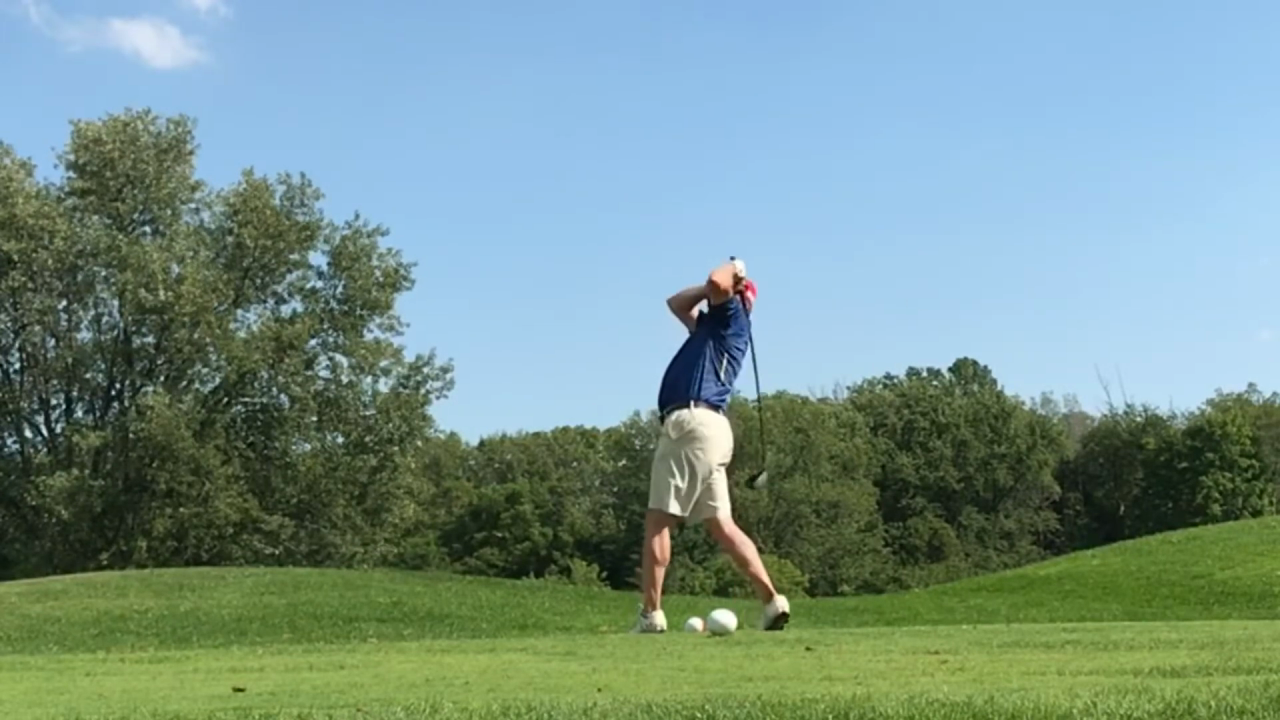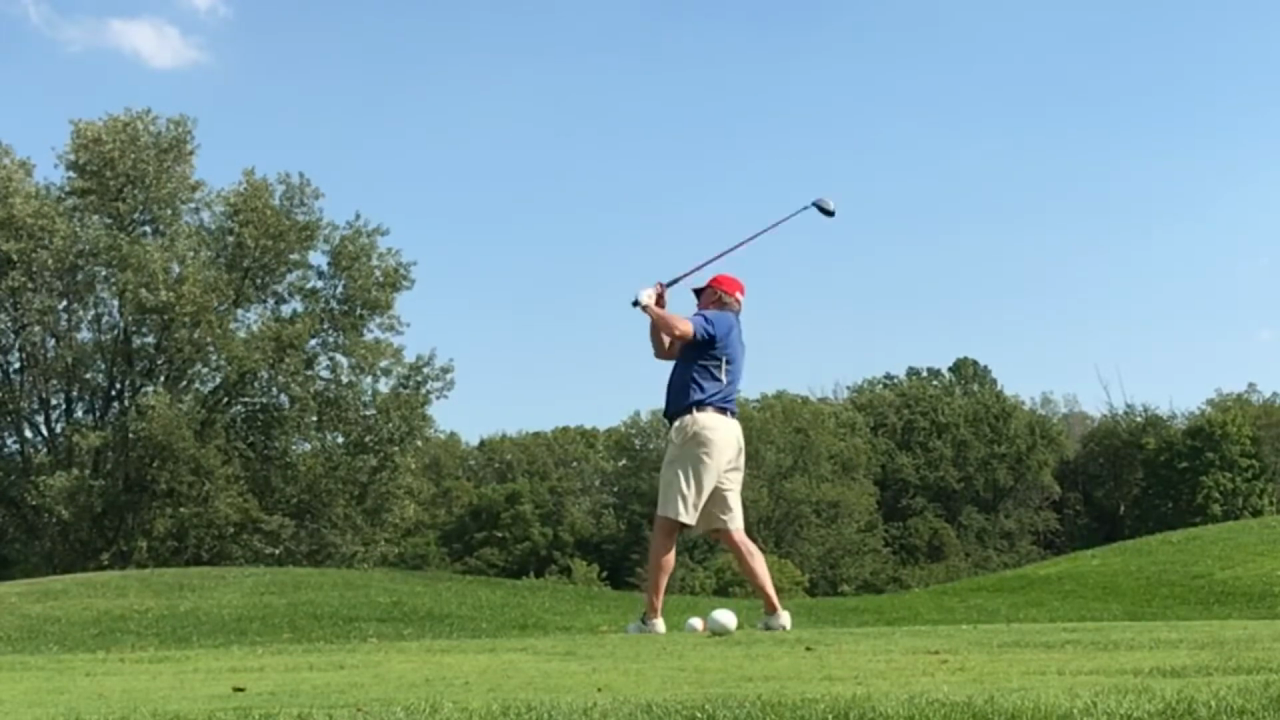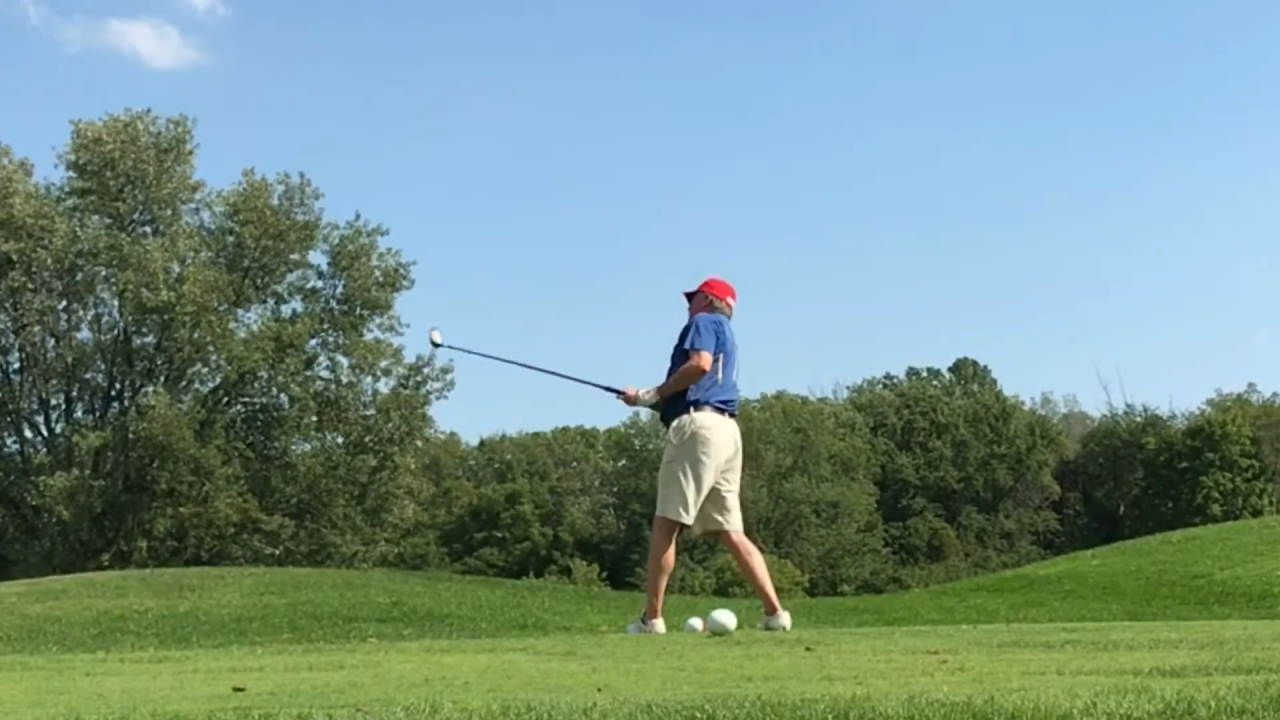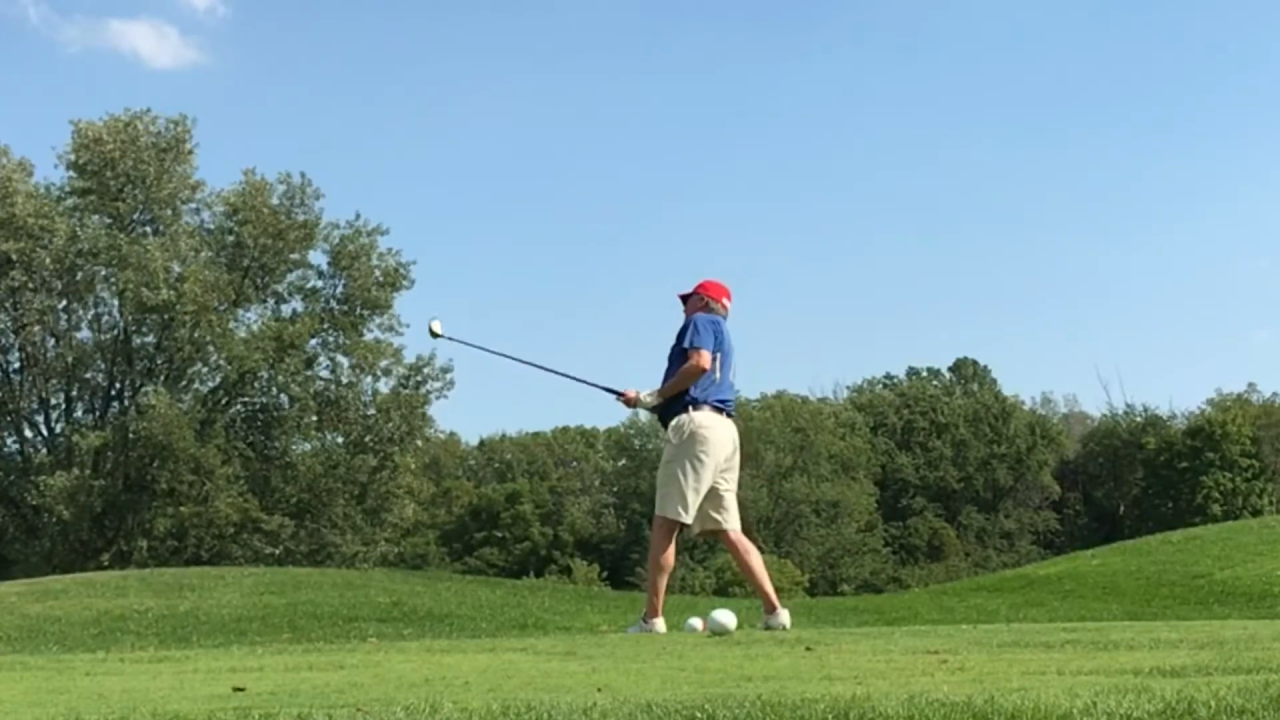
dt=0.4s
person 1, frame 1
left shoulder: (733, 315)
right shoulder: (714, 323)
left elbow: (716, 284)
right elbow: (677, 304)
left wrist: (729, 272)
right wrist: (725, 275)
left hip: (692, 422)
right hip: (709, 426)
left knee: (658, 520)
right knee: (722, 524)
left ankle: (651, 613)
right ankle: (772, 599)
person 1, frame 2
left shoulder: (718, 320)
right shoulder: (714, 333)
left elbow: (678, 327)
right elbow: (664, 349)
left wrist: (649, 305)
right wrist: (657, 310)
left hip: (699, 428)
right hip: (724, 431)
left knee: (666, 526)
right knee: (732, 532)
left ankle: (651, 618)
right ankle: (775, 613)
person 1, frame 3
left shoulder: (704, 322)
right shoulder: (725, 338)
left elbow: (700, 365)
left wrist: (653, 394)
right wrist: (647, 398)
left hip: (699, 428)
right hip: (725, 431)
left knee: (665, 525)
right knee: (731, 532)
left ankle: (651, 619)
right ankle: (775, 613)
person 1, frame 4
left shoulder: (701, 321)
right shoulder: (721, 338)
left elbow: (699, 363)
left wrist: (654, 395)
right wrist: (646, 402)
left hip: (697, 427)
right hip: (722, 430)
left knee: (664, 525)
right knee: (729, 531)
left ankle: (652, 619)
right ankle: (774, 611)
